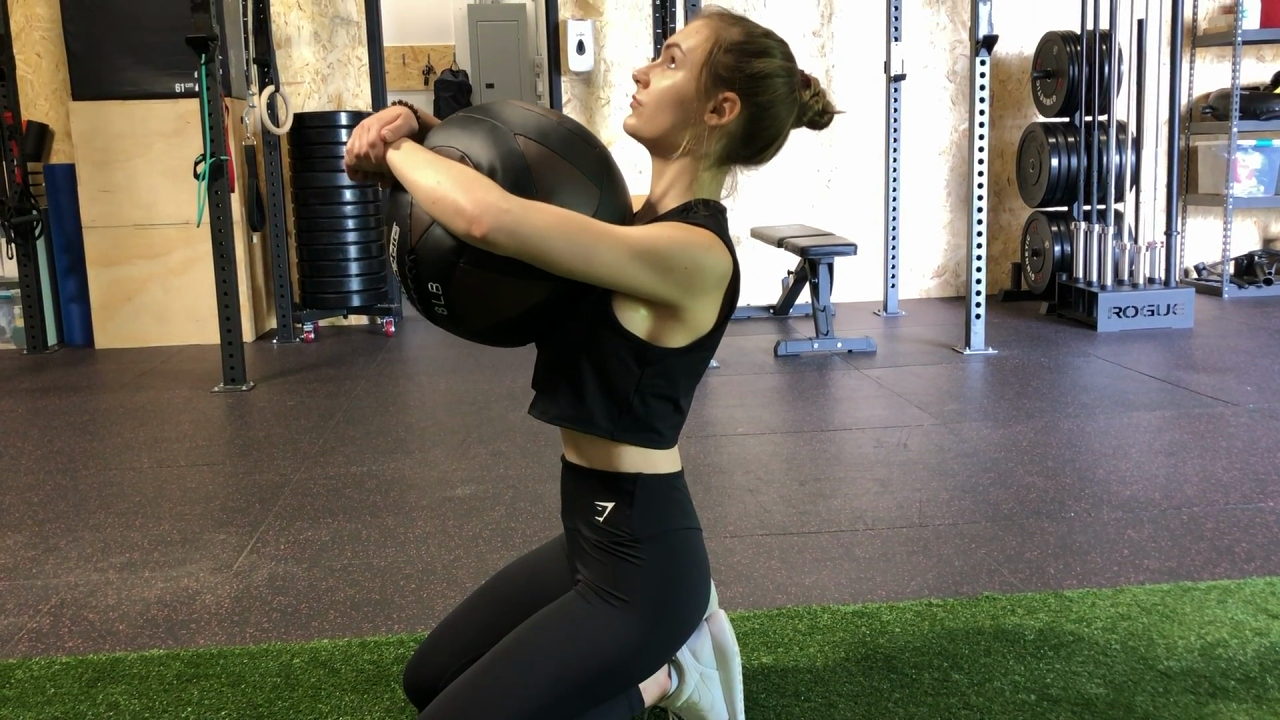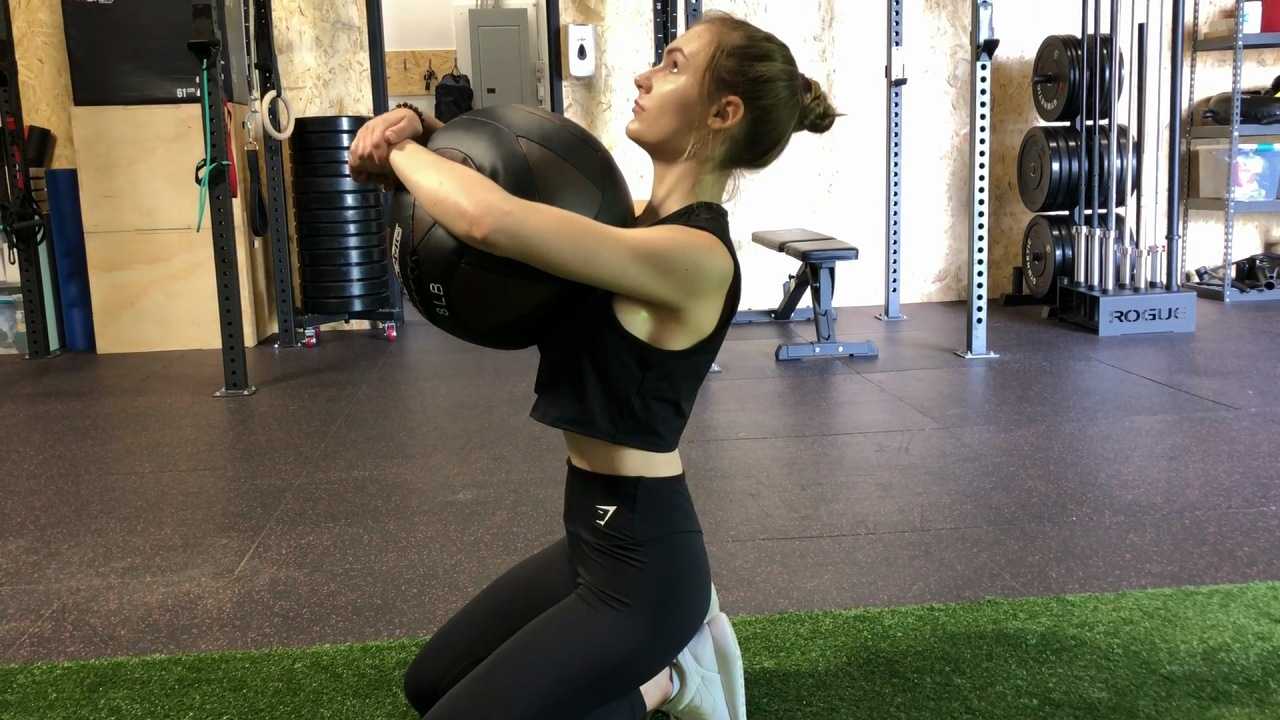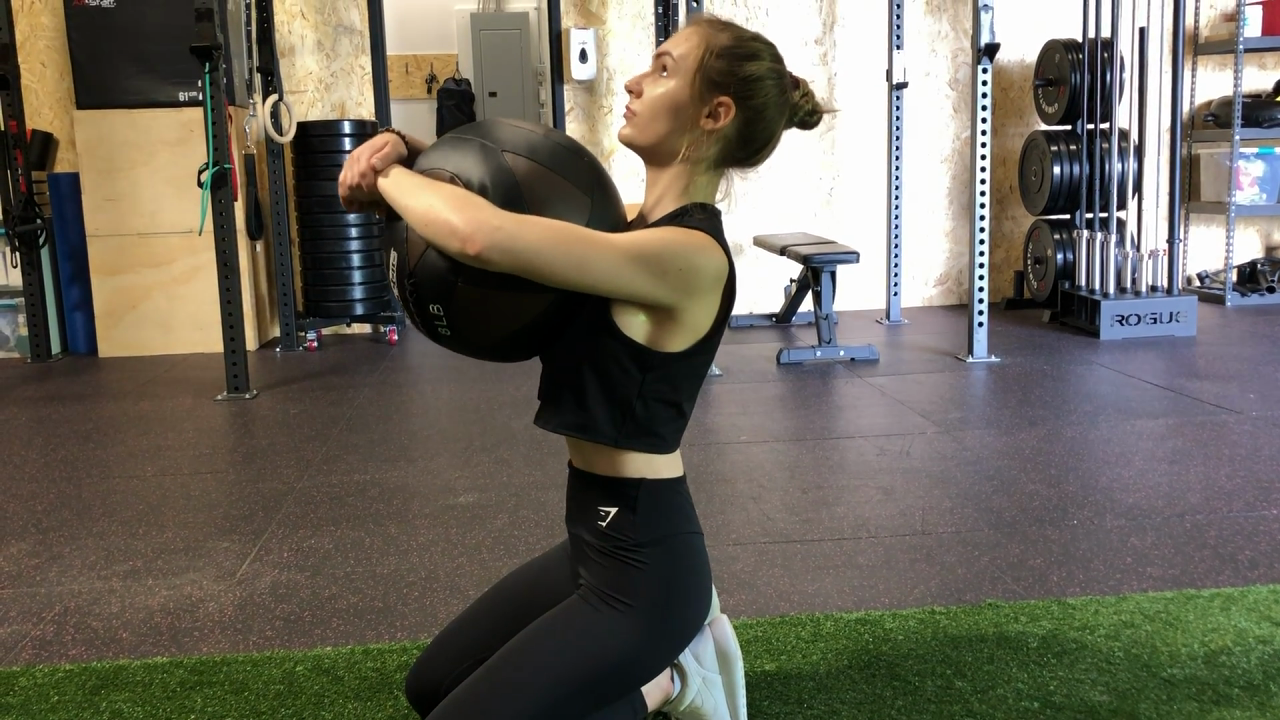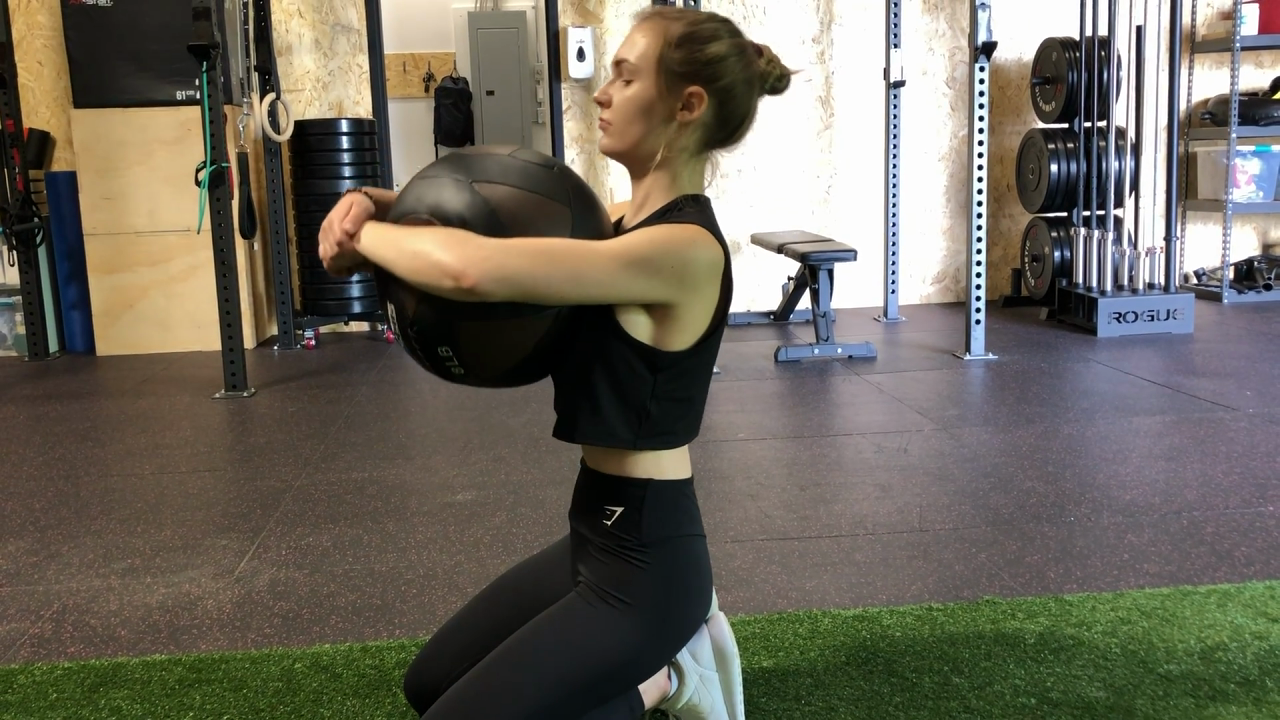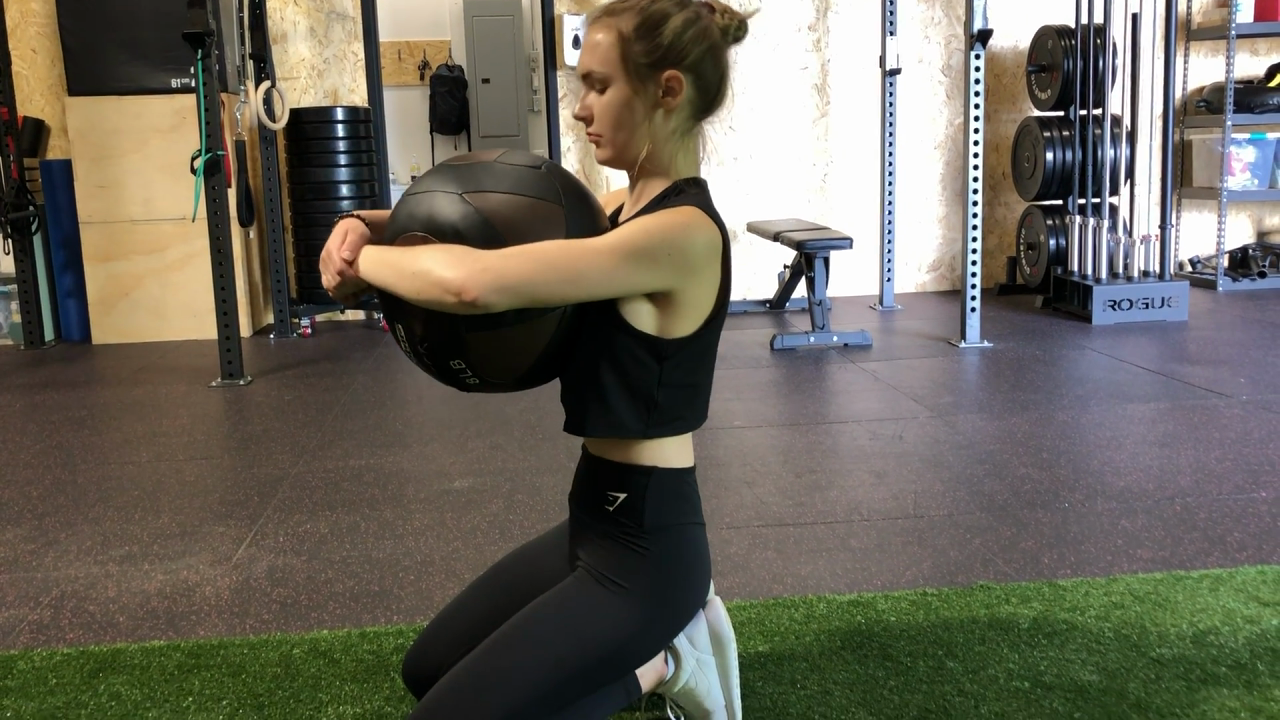
dt=0.4s
person 1, frame 1
left shoulder: (694, 252)
right shoulder: (647, 216)
left elbow: (487, 218)
right elbow: (508, 177)
left wrist: (394, 150)
right wrist: (413, 124)
left hip: (640, 560)
right hip: (600, 530)
right ankle: (659, 656)
person 1, frame 2
left shoulder: (693, 254)
right shoulder: (650, 219)
left elbow: (490, 220)
right elbow: (514, 182)
left wrist: (397, 153)
right wrist: (416, 125)
left hip: (641, 562)
right hip: (602, 535)
right ankle: (659, 659)
person 1, frame 3
left shoulder: (689, 254)
right shoulder: (647, 223)
left elbow: (481, 236)
right elbow: (502, 198)
left wrist: (383, 181)
right wrist: (402, 150)
left hip: (642, 564)
right hip: (601, 536)
right ankle: (665, 660)
person 1, frame 4
left shoulder: (684, 248)
right shoulder: (633, 219)
left elbow: (473, 268)
left wrist: (367, 238)
right wrist: (373, 204)
left hip: (645, 561)
right hip: (603, 533)
right ankle: (659, 660)
person 1, frame 5
left shoulder: (682, 232)
right shoulder: (629, 207)
left elbow: (474, 282)
left wrist: (364, 261)
right wrist: (368, 224)
left hip: (644, 545)
right hip: (600, 518)
left ankle: (658, 663)
right ankle: (655, 644)
